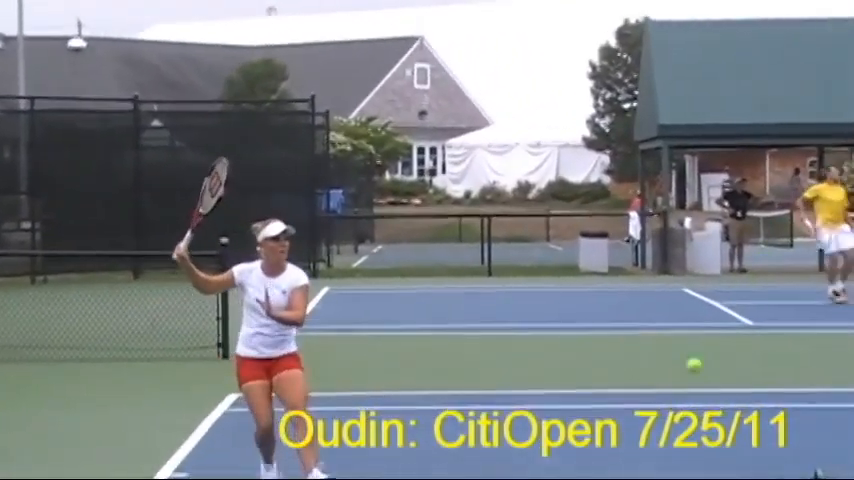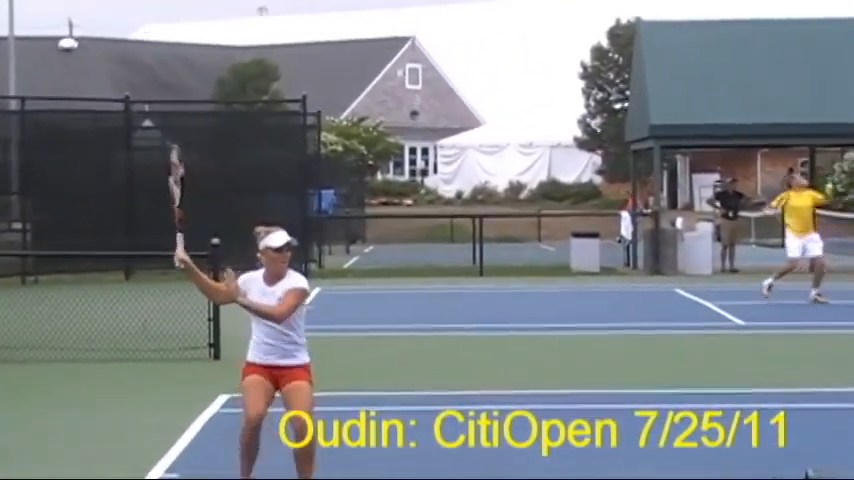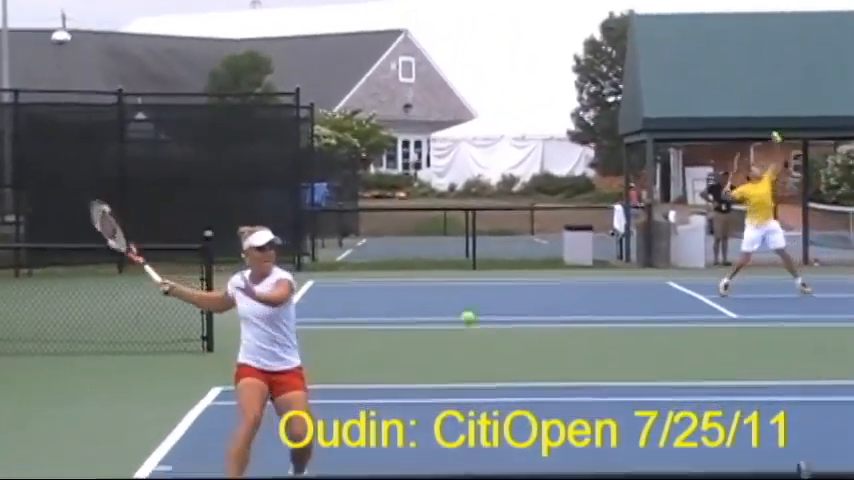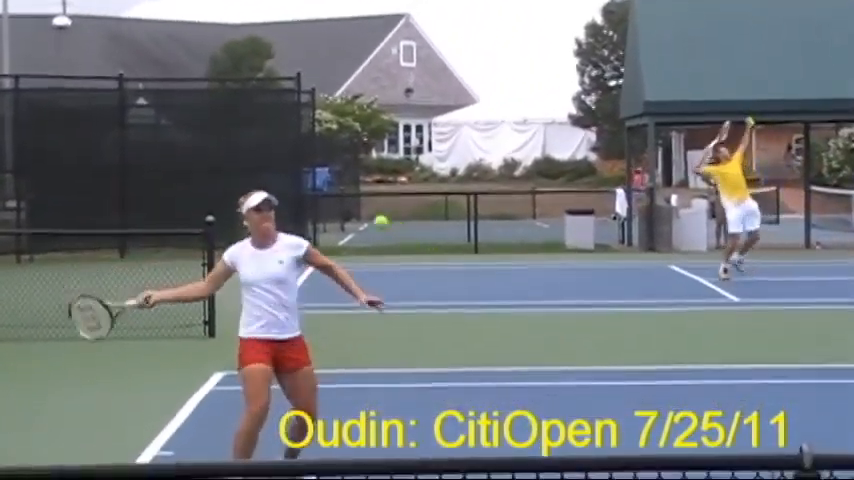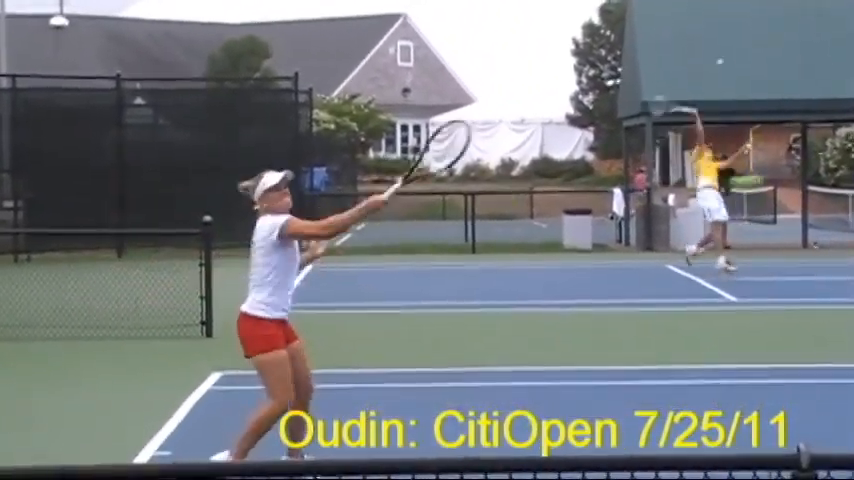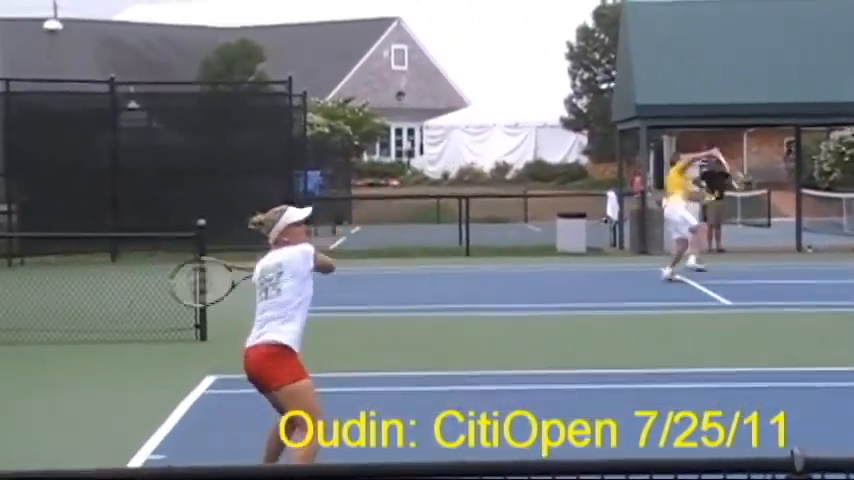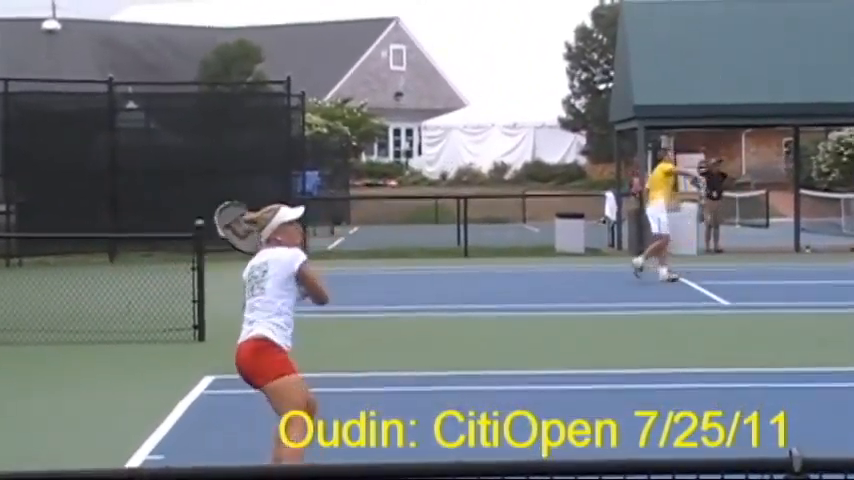
dt=0.2s
person 1, frame 1
left shoulder: (297, 277)
right shoulder: (245, 272)
left elbow: (299, 317)
right elbow: (207, 286)
left wrist: (274, 314)
right wrist: (186, 264)
left hip: (285, 357)
right hip: (250, 358)
left knee: (299, 411)
right knee: (265, 424)
person 1, frame 2
left shoulder: (297, 283)
right shoulder: (250, 279)
left elbow: (279, 314)
right elbow: (218, 294)
left wrist: (242, 300)
right wrist: (190, 268)
left hip: (295, 366)
right hip: (258, 365)
left knee: (302, 426)
right knee: (253, 418)
person 1, frame 3
left shoulder: (283, 279)
right shoulder: (238, 281)
left elbow: (275, 299)
right elbow: (217, 304)
left wrist: (254, 294)
right wrist: (175, 289)
left hip: (287, 370)
right hip: (250, 368)
left knee: (301, 435)
right knee: (249, 422)
left ankle: (298, 473)
person 1, frame 4
left shoulder: (294, 245)
right shoulder: (237, 252)
left elbow: (332, 268)
right elbow: (205, 288)
left wrist: (360, 294)
right wrist: (160, 296)
left hip: (291, 341)
right hip: (254, 342)
left knee: (308, 414)
right knee: (256, 410)
person 1, frame 5
left shoulder: (278, 226)
right shoulder: (273, 224)
right elbow: (324, 230)
left wrist: (311, 255)
right wrist: (365, 207)
left hip: (276, 322)
right hip: (259, 324)
left knee: (304, 392)
right knee: (282, 401)
left ankle: (294, 460)
right ankle: (234, 460)
person 1, frame 6
left shoulder: (264, 265)
right shoulder: (303, 251)
right elbow: (328, 266)
left hip: (258, 354)
right hip: (276, 355)
left knee: (295, 416)
right knee: (312, 426)
person 1, frame 7
left shoulder: (255, 265)
right shoulder: (292, 256)
right elbow: (321, 297)
right wrist: (303, 286)
left hip: (248, 352)
right hip: (266, 352)
left knee: (307, 407)
right knee: (301, 425)
person 2, frame 1
left shoulder: (842, 191)
right shoulder: (818, 188)
right elbow: (800, 201)
right wrist: (805, 217)
left hip: (841, 227)
right hip: (825, 229)
right knee: (833, 259)
left ankle: (840, 286)
right ankle: (832, 289)
person 2, frame 2
left shoulder: (811, 194)
right shoulder: (785, 196)
left elbow: (825, 200)
right elbow: (772, 207)
right wrist: (770, 209)
left hip: (810, 235)
right hip: (794, 235)
left knee: (820, 264)
right knee: (792, 265)
left ankle: (815, 292)
right ankle: (770, 282)
person 2, frame 3
left shoulder: (766, 180)
right shoulder: (745, 188)
left elbow: (774, 166)
right elbow: (730, 197)
right wrist: (726, 193)
left hip: (770, 225)
right hip: (754, 226)
left knee: (784, 254)
right knee: (745, 258)
left ankle: (799, 281)
right ankle: (726, 281)
person 2, frame 4
left shoulder: (735, 161)
right shoulder: (715, 169)
left elbow: (744, 144)
right elbow: (697, 170)
left wrist: (749, 127)
left hip: (747, 203)
right hip: (733, 206)
left knee: (754, 237)
right knee: (734, 241)
left ankle: (738, 257)
right ankle: (725, 266)
person 2, frame 5
left shoulder: (711, 163)
right shoulder: (699, 156)
left elbow: (727, 163)
right elbow: (700, 137)
left wrist: (741, 150)
right wrist: (697, 119)
left hip: (713, 194)
right hip: (707, 193)
left knee: (720, 228)
right knee: (718, 227)
left ankle: (694, 249)
right ankle: (722, 260)
person 2, frame 6
left shoulder: (680, 177)
right shoulder: (676, 170)
left elbow: (689, 196)
right elbow: (691, 158)
left wrist: (700, 195)
right wrist: (709, 153)
left hip: (672, 210)
right hip: (675, 209)
left knee: (682, 244)
right knee: (696, 229)
left ankle: (669, 271)
right ankle: (693, 260)
person 2, frame 7
left shoulder: (656, 172)
right shoulder: (665, 167)
left elbow: (647, 189)
right elbow: (680, 170)
right wrist: (694, 175)
left hip: (656, 208)
right hip: (658, 208)
left knee: (662, 240)
right knee: (663, 239)
left ankle: (664, 272)
right ankle: (640, 260)
